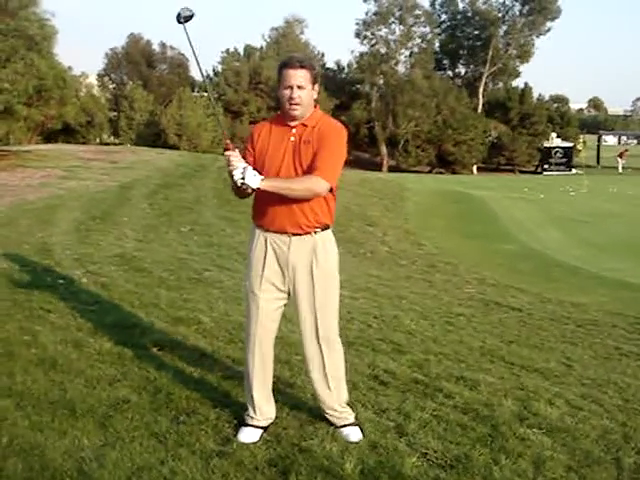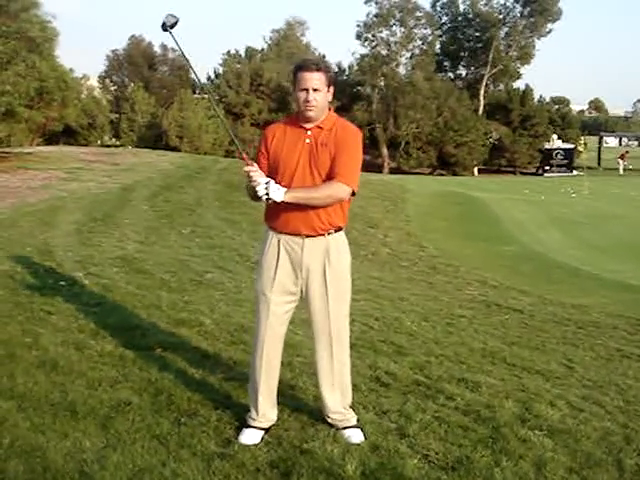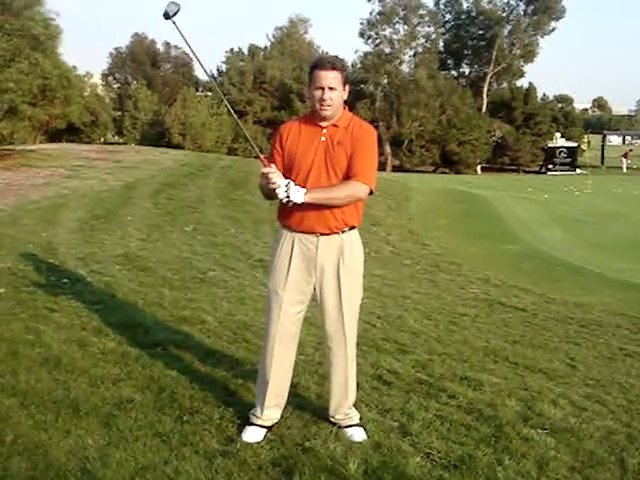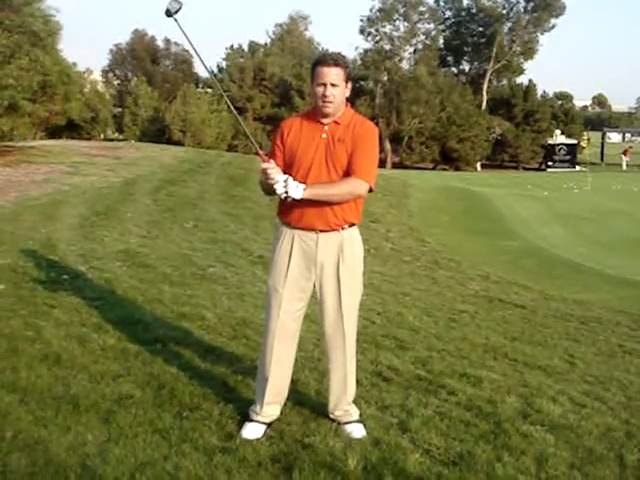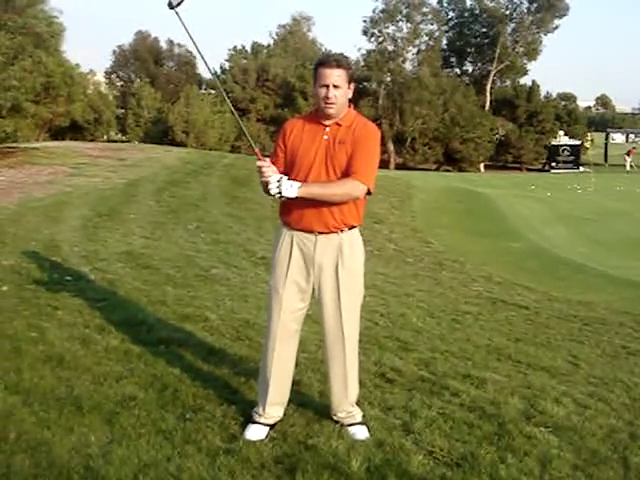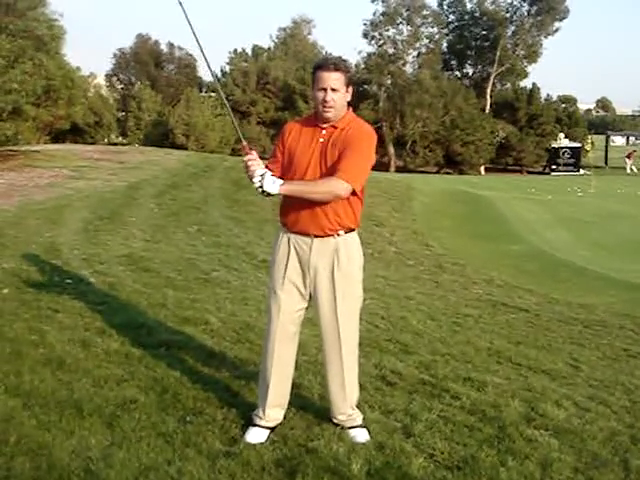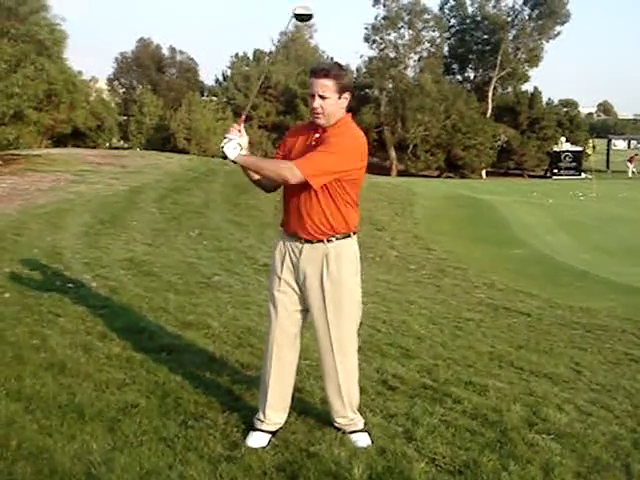
dt=0.3s
person 1, frame 1
left shoulder: (332, 131)
right shoulder: (260, 131)
left elbow: (317, 185)
right elbow: (242, 191)
left wrist: (259, 179)
right wrist: (239, 175)
left hip: (314, 244)
right hip: (267, 242)
left knee: (321, 331)
right knee: (259, 328)
left ankle: (338, 411)
right ankle: (258, 413)
person 1, frame 2
left shoulder: (347, 133)
right shoulder: (273, 133)
left elbow: (341, 189)
right elbow: (257, 192)
left wrist: (283, 193)
right wrist: (255, 184)
left hip: (328, 246)
right hip: (280, 243)
left knee: (332, 331)
right knee: (268, 328)
left ankle: (340, 412)
right ankle: (261, 414)
person 1, frame 3
left shoulder: (362, 132)
right shoulder: (288, 131)
left elbow: (359, 189)
right elbow: (268, 190)
left wrist: (300, 194)
right wrist: (272, 184)
left hip: (340, 245)
right hip: (293, 242)
left knee: (342, 330)
right knee: (280, 326)
left ankle: (343, 411)
right ankle: (265, 412)
person 1, frame 4
left shoulder: (364, 130)
right shoulder: (289, 127)
left elbow: (359, 186)
right elbow: (269, 186)
left wrist: (300, 189)
right wrist: (272, 180)
left hip: (341, 241)
right hip: (293, 238)
left knee: (341, 327)
right knee: (280, 323)
left ankle: (343, 407)
right ankle: (265, 408)
person 1, frame 5
left shoulder: (365, 132)
right shoulder: (292, 128)
left elbow: (356, 188)
right elbow: (274, 185)
left wrist: (295, 188)
right wrist: (269, 178)
left hip: (341, 244)
right hip: (293, 240)
left knee: (342, 328)
right knee: (281, 324)
left ankle: (346, 410)
right ankle: (267, 410)
person 1, frame 6
left shoulder: (361, 134)
right shoulder: (291, 130)
left elbow: (338, 188)
right elbow: (277, 184)
left wrist: (277, 185)
right wrist: (259, 173)
left hip: (337, 247)
right hip: (291, 243)
left knee: (340, 332)
right knee: (280, 328)
left ankle: (346, 413)
right ankle: (267, 414)
person 1, frame 7
left shoulder: (350, 140)
right shoulder: (295, 134)
left elbow: (291, 173)
right elbow: (270, 182)
left wrist: (241, 156)
right wrist: (244, 152)
left hip: (333, 253)
right hip: (289, 247)
left knee: (339, 337)
right knee: (281, 332)
left ankle: (348, 418)
right ankle: (268, 418)
